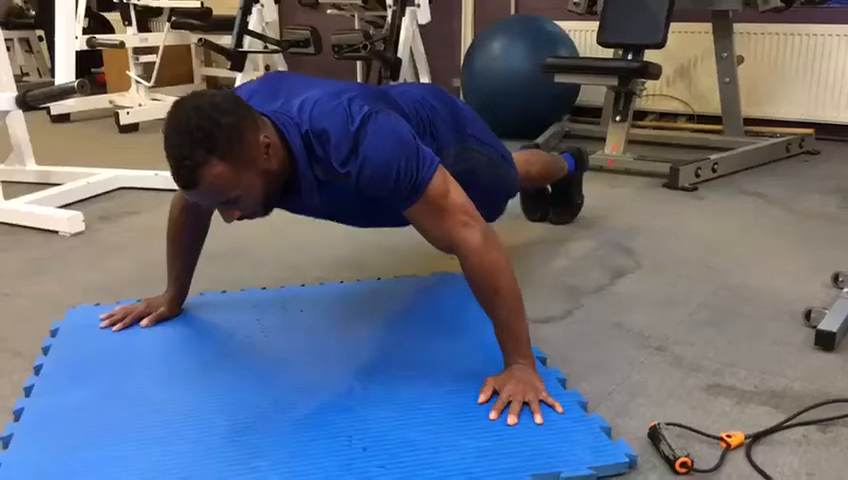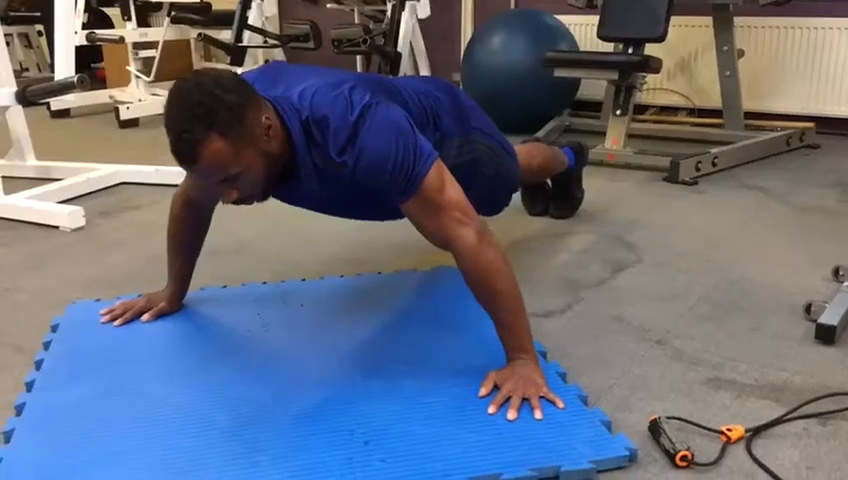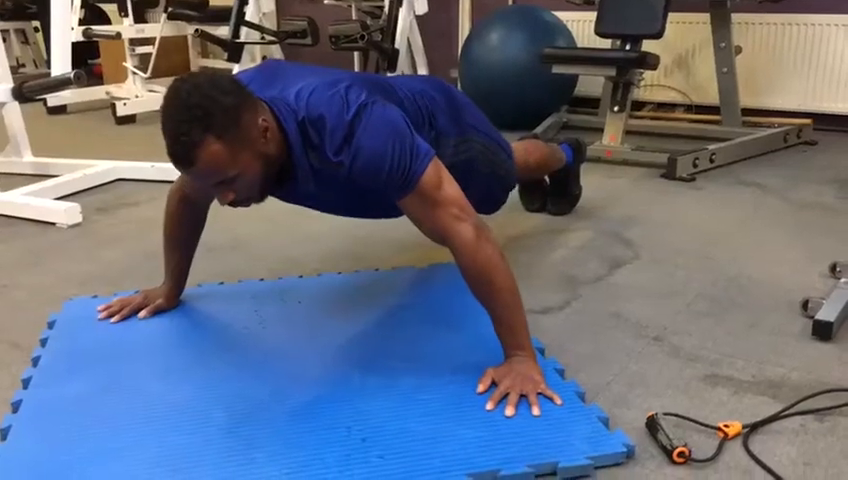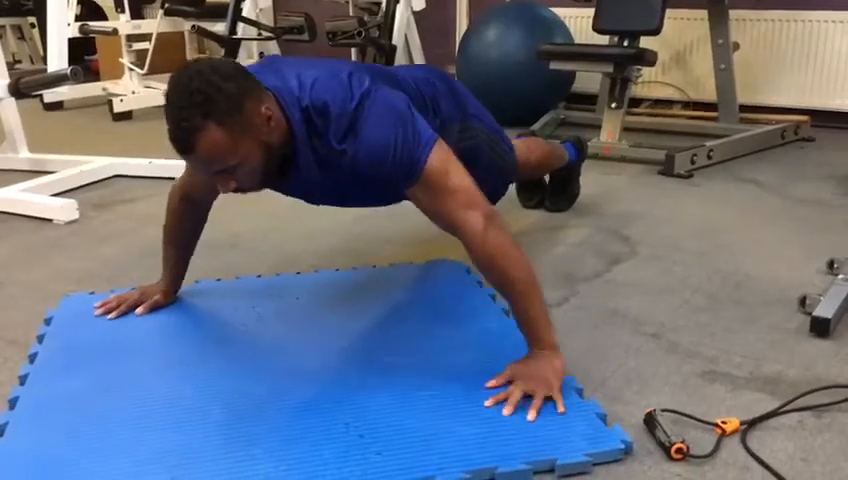
dt=0.4s
person 1, frame 1
left shoulder: (360, 145)
right shoulder: (227, 133)
left elbow: (473, 239)
right elbow: (189, 208)
left wrist: (520, 364)
right wrist: (173, 296)
left hip: (444, 139)
right hip: (398, 164)
left knee: (508, 180)
right knee: (505, 179)
left ankle: (566, 165)
right ankle: (557, 167)
person 1, frame 2
left shoulder: (359, 133)
right shoulder: (224, 124)
left elbow: (467, 237)
right elbow: (191, 201)
left wrist: (522, 360)
right wrist: (174, 291)
left hip: (447, 131)
right hip: (402, 143)
left knee: (508, 174)
right knee: (510, 171)
left ankle: (565, 160)
right ankle: (551, 170)
person 1, frame 3
left shoulder: (356, 133)
right shoulder: (222, 122)
left elbow: (466, 233)
right elbow: (186, 196)
left wrist: (520, 357)
right wrist: (171, 288)
left hip: (441, 128)
right hip: (398, 143)
left knee: (505, 173)
right knee: (503, 167)
left ankle: (562, 157)
right ankle: (545, 155)
person 1, frame 4
left shoulder: (359, 124)
right shoulder: (227, 119)
left elbow: (478, 224)
right elbow: (188, 193)
left wrist: (544, 350)
right wrist: (167, 284)
left hip: (442, 116)
left knee: (506, 166)
right knee: (496, 166)
left ankle: (565, 155)
right ankle: (555, 158)
